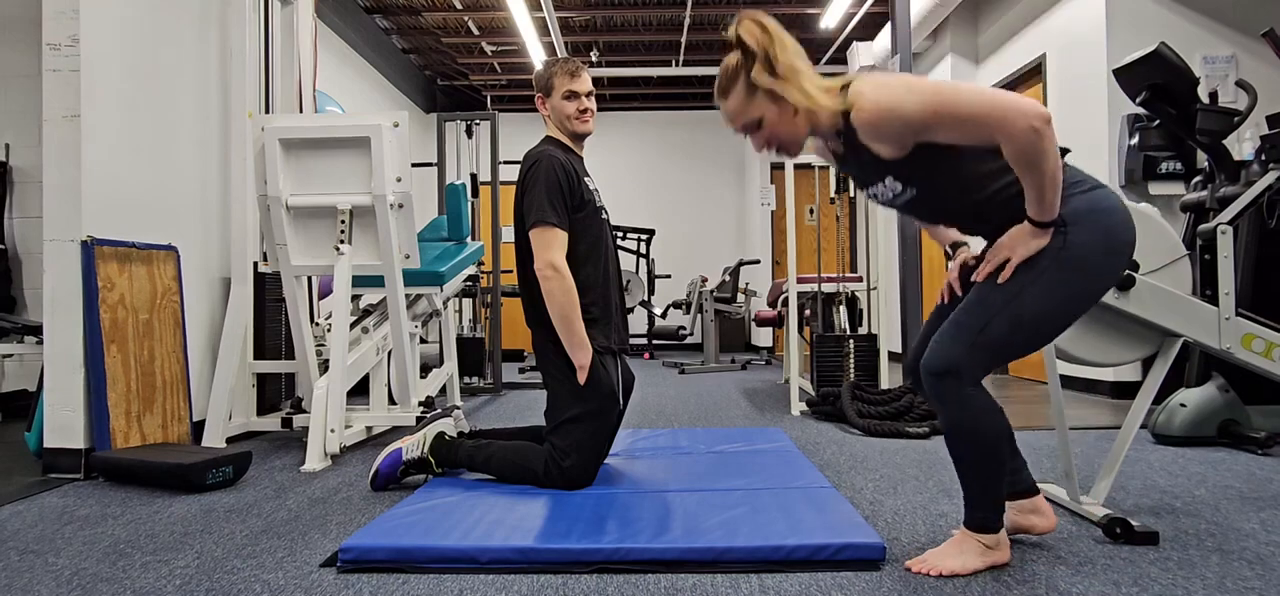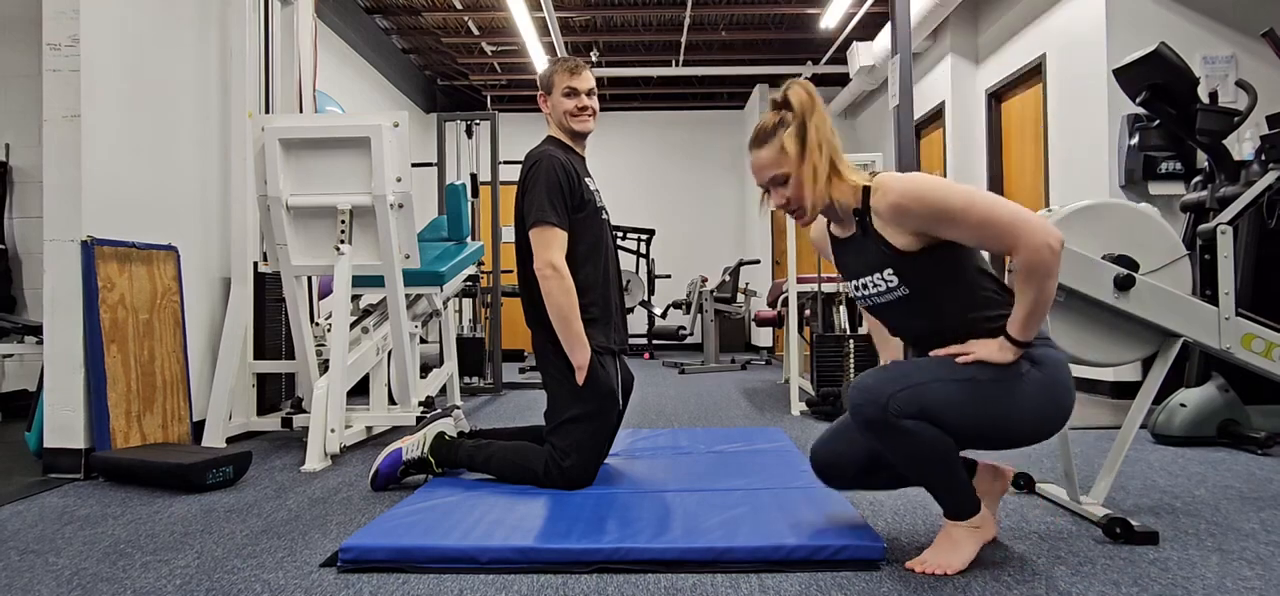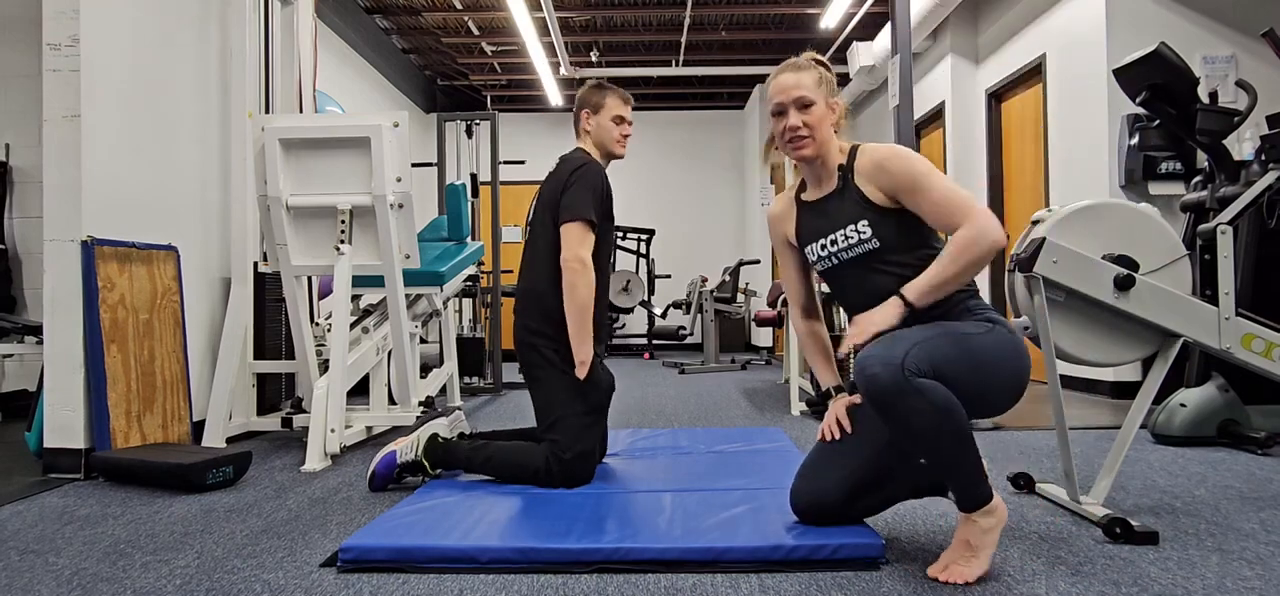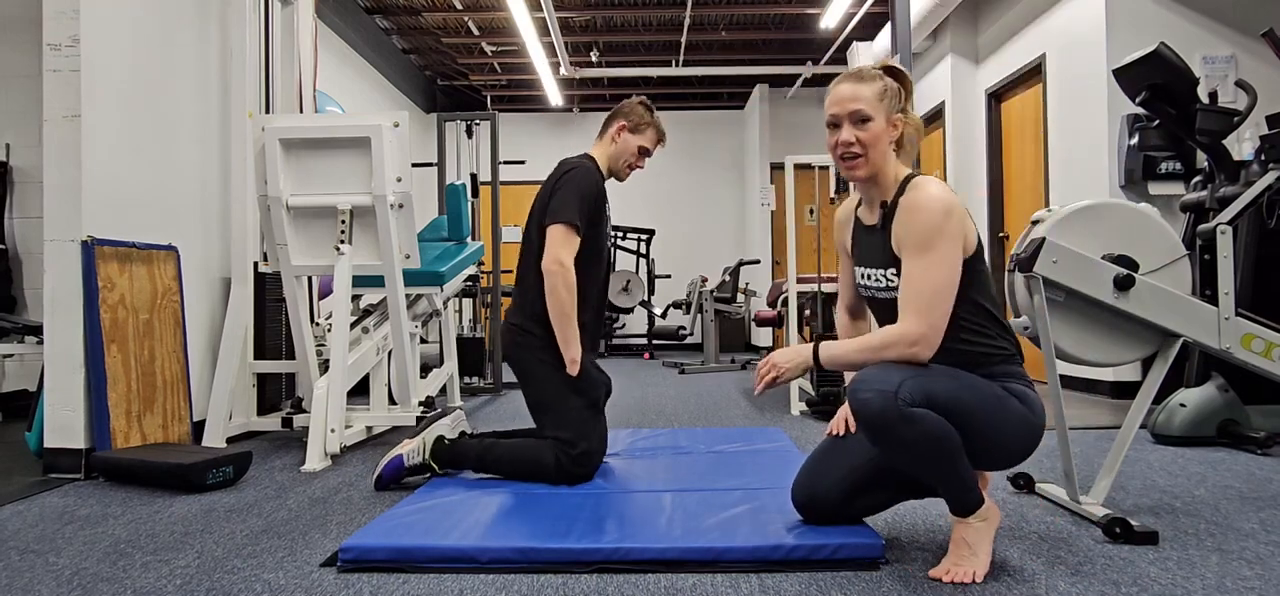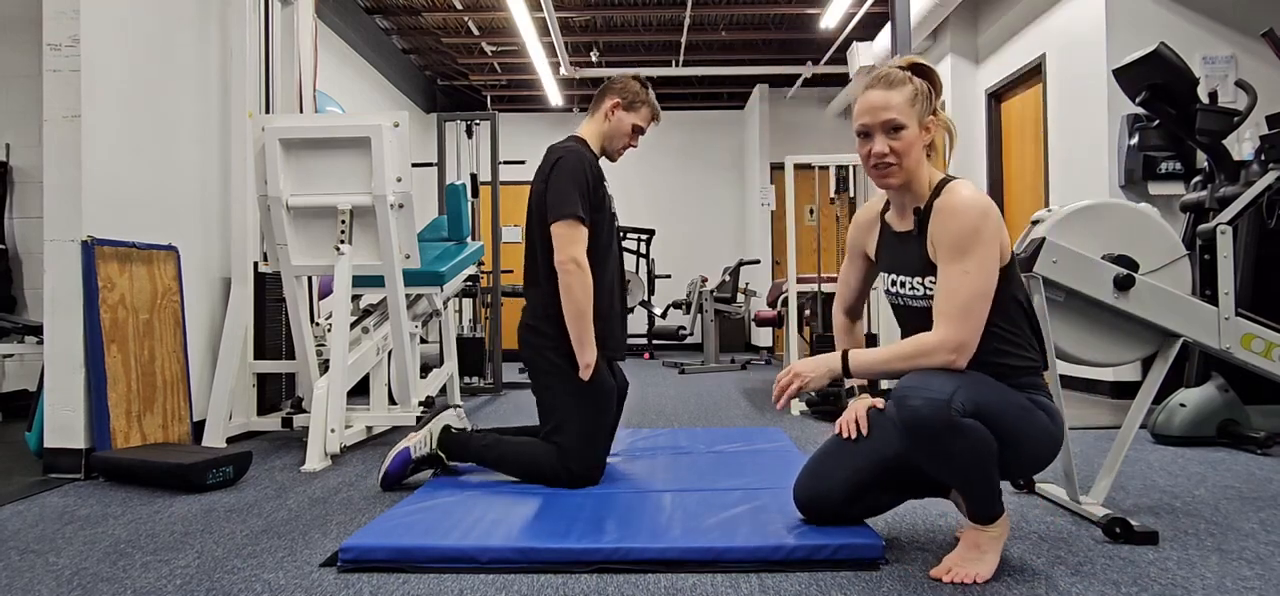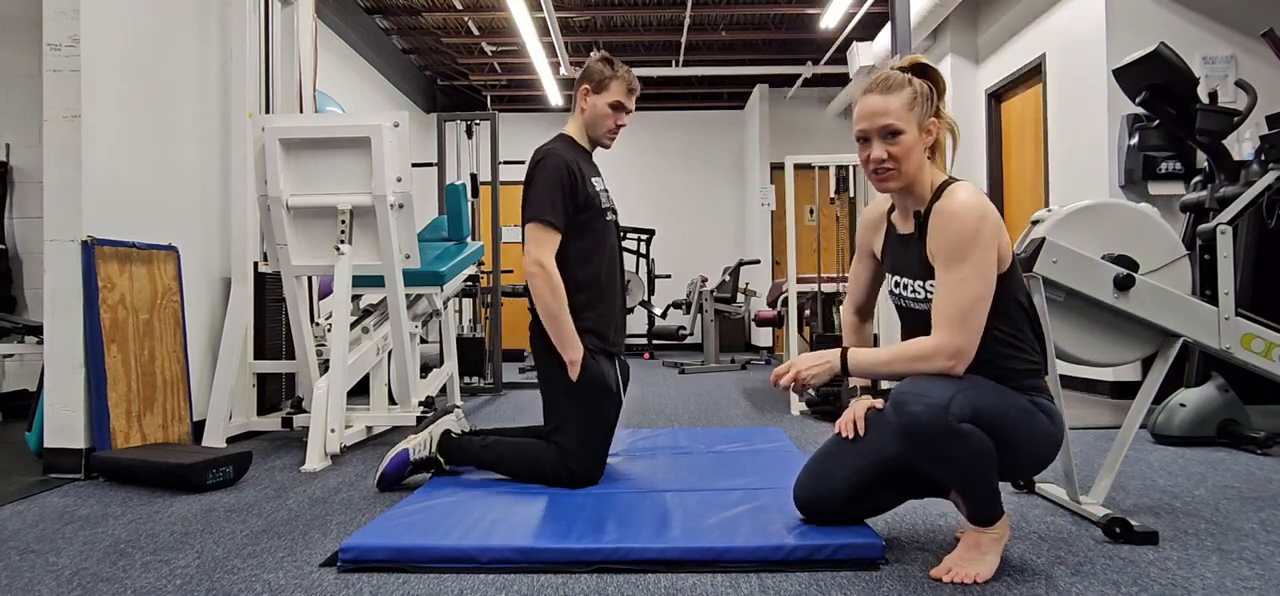
dt=0.5s
person 1, frame 1
left shoulder: (871, 107)
right shoulder: (826, 138)
left elbow: (1026, 120)
left wrist: (1040, 227)
right wrist: (958, 247)
left hip: (1079, 226)
right hip: (1011, 238)
left knee: (947, 366)
right knee: (928, 368)
left ankle: (987, 533)
right ankle: (1020, 499)
person 1, frame 2
left shoulder: (896, 197)
right shoulder: (823, 234)
left elbow: (1041, 240)
left wrist: (1013, 343)
right wrist: (894, 365)
left hip: (1028, 375)
right hip: (954, 367)
left knee: (874, 398)
right knee: (833, 459)
left ankle: (968, 518)
right ankle: (975, 477)
person 1, frame 3
left shoulder: (882, 163)
right shoulder: (784, 214)
left elbow: (985, 232)
right elbow: (805, 314)
left wrist: (900, 304)
right wrist: (835, 390)
left hip: (979, 345)
right hip: (905, 369)
left knee: (883, 366)
right knee: (814, 500)
left ankle: (981, 508)
right ankle: (952, 472)
person 1, frame 4
left shoulder: (928, 202)
right shoulder: (847, 217)
left elbow: (919, 337)
right elbow: (851, 313)
left wrist: (811, 355)
right wrist: (853, 394)
left hip: (998, 402)
right hip: (923, 398)
left knee: (879, 391)
right knee: (815, 498)
left ankle: (973, 512)
right ankle: (955, 472)
person 1, frame 5
left shoulder: (963, 207)
right shoulder: (869, 221)
left elbow: (953, 346)
right elbow: (846, 312)
left wrist: (838, 365)
right wrist: (860, 392)
left hip: (1016, 412)
right hip: (936, 402)
left knee: (924, 395)
right knee: (817, 497)
left ankle: (988, 520)
right ankle: (961, 479)
person 1, frame 6
left shoulder: (962, 210)
right shoulder: (877, 218)
left elbow: (951, 351)
right elbow: (857, 312)
left wrist: (839, 362)
right wrist: (860, 392)
left hip: (1016, 412)
right hip: (933, 404)
left knee: (921, 401)
right knee: (817, 498)
left ankle: (988, 522)
right ankle: (961, 479)
person 2, frame 1
left shoulder: (572, 165)
right shoulder: (549, 165)
right elbow: (550, 266)
right wrist: (583, 355)
left hip: (598, 344)
right hip: (580, 348)
left knee: (581, 450)
right knee: (571, 468)
left ankle: (455, 435)
right ankle: (437, 448)
person 2, frame 2
left shoulder: (574, 166)
right shoulder: (551, 165)
right elbow: (549, 266)
right wrist: (582, 357)
left hip: (597, 344)
right hip: (580, 349)
left knee: (581, 450)
right knee: (571, 469)
left ankle: (456, 435)
right ankle: (439, 449)
person 2, frame 3
left shoulder: (570, 172)
right shoulder: (587, 173)
right elbow: (575, 262)
right wrist: (583, 355)
left hip: (551, 337)
right hip: (559, 344)
left knee: (587, 450)
right knee: (570, 465)
left ankle: (454, 440)
right ankle: (434, 449)
person 2, frame 4
left shoulder: (582, 178)
right shoulder: (581, 177)
right elbow: (556, 264)
left wrist: (577, 352)
right wrist: (572, 355)
left hip: (549, 340)
right hip: (546, 343)
left knee: (583, 445)
right knee: (577, 460)
left ankle: (457, 439)
right ankle: (439, 449)
person 2, frame 5
left shoulder: (582, 164)
right shoulder: (572, 162)
right elbow: (570, 262)
right wrist: (586, 355)
left hip: (580, 345)
right hip: (566, 347)
left knee: (579, 449)
right knee: (578, 467)
left ankle: (458, 435)
right ankle: (446, 440)
person 2, frame 6
left shoulder: (585, 165)
right shoulder: (557, 163)
right elbow: (539, 264)
right wrist: (573, 353)
left hip: (598, 347)
right hip: (577, 349)
left knee: (577, 448)
right knee: (578, 468)
left ankle: (459, 437)
right ankle: (447, 446)
